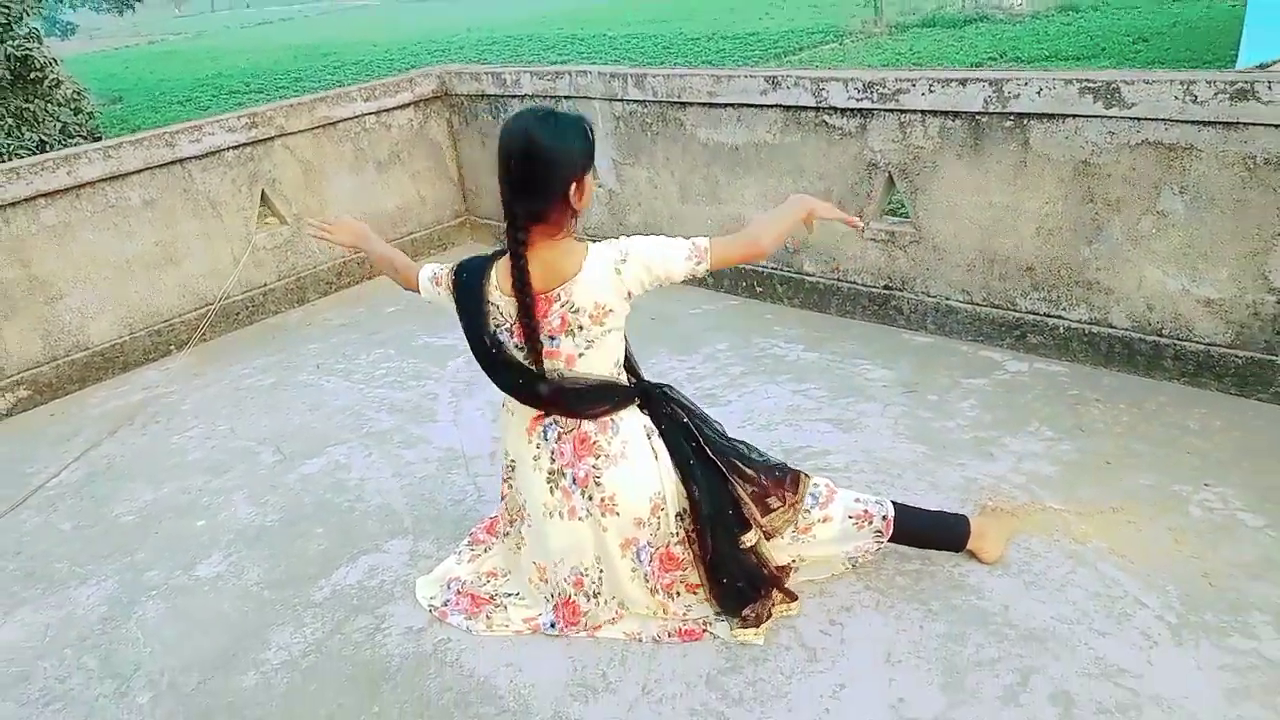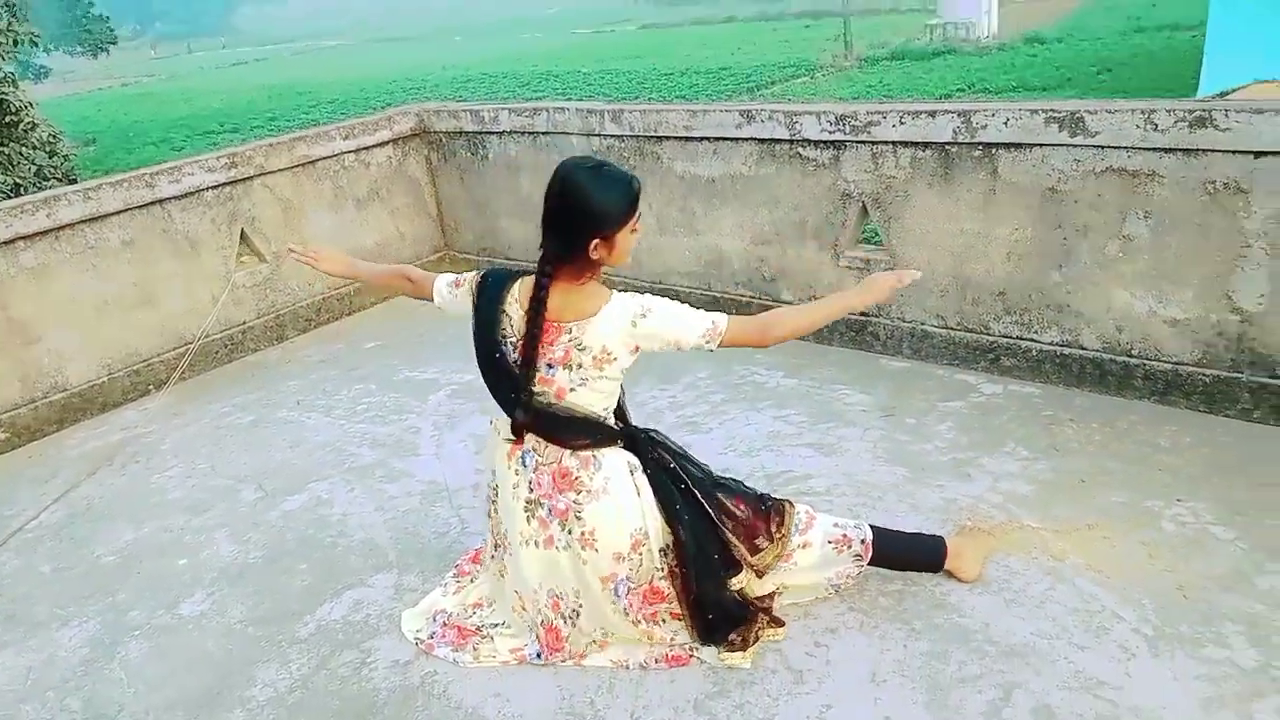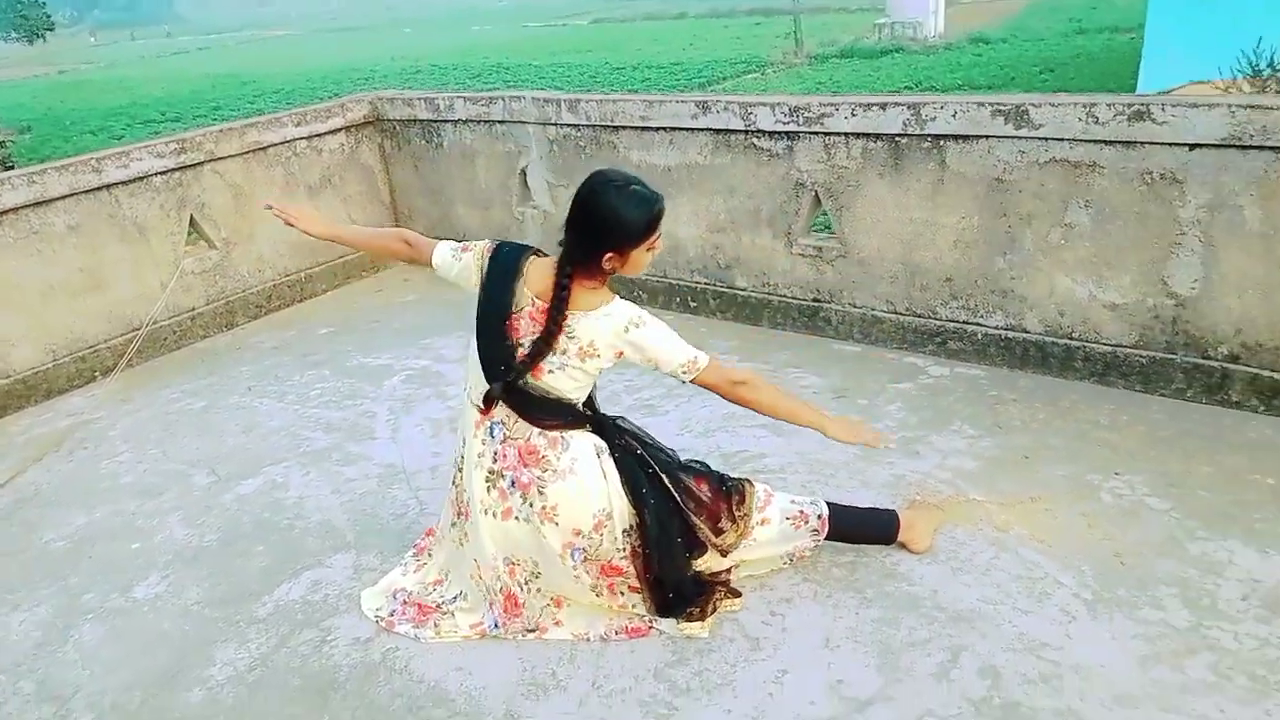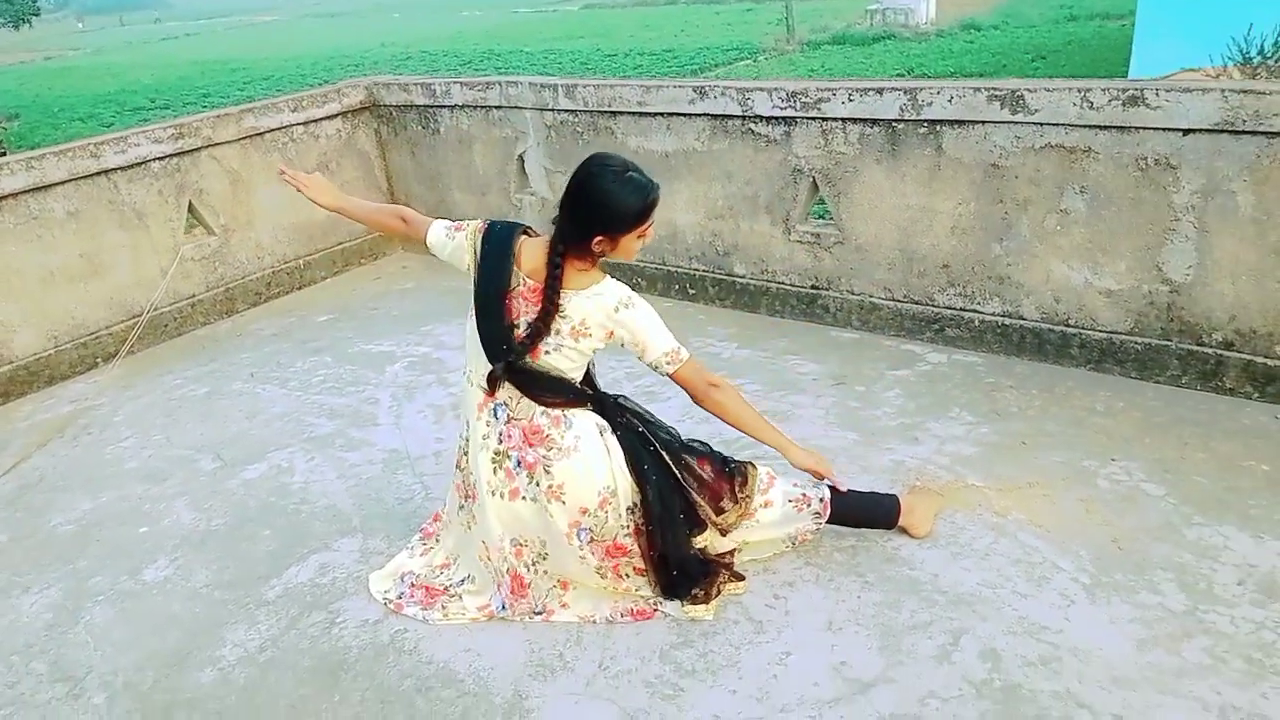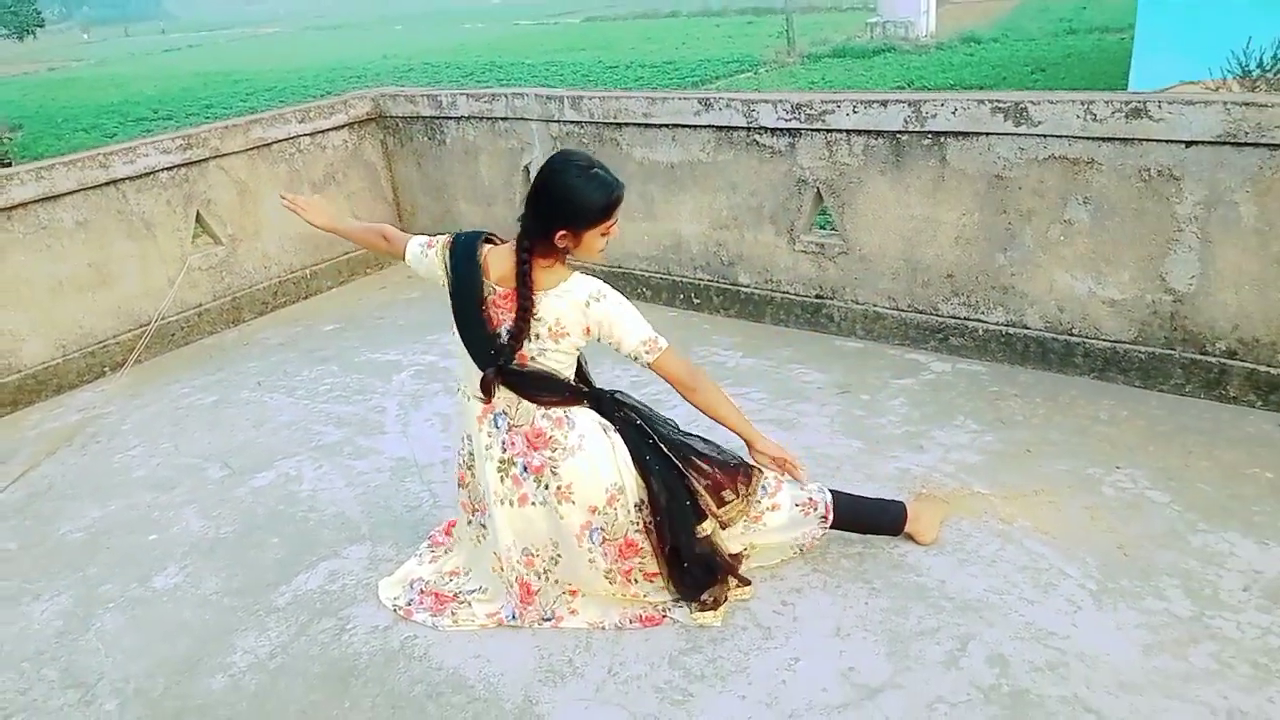
dt=0.2s
person 1, frame 1
left shoulder: (480, 282)
right shoulder: (617, 264)
left elbow: (410, 273)
right elbow: (743, 248)
left wrist: (360, 238)
right wrist: (800, 205)
left hip: (546, 480)
right hip: (624, 467)
right knee: (783, 499)
right ankle: (964, 533)
person 1, frame 2
left shoulder: (498, 296)
right shoulder: (632, 318)
left elbow: (419, 280)
right elbow: (758, 332)
left wrist: (342, 264)
right wrist: (858, 294)
left hip: (529, 510)
right hip: (604, 504)
right knee: (765, 526)
right ankle: (940, 553)
person 1, frame 3
left shoulder: (499, 266)
right shoulder: (622, 325)
left elbow: (411, 245)
right elbow: (732, 384)
left wrist: (323, 227)
right wrist: (831, 422)
left hip: (492, 483)
right hip: (567, 485)
right knee: (725, 505)
right ankle: (894, 526)
person 1, frame 4
left shoulder: (492, 245)
right shoulder: (614, 306)
left elbow: (407, 221)
right elbow: (704, 384)
left wrist: (333, 196)
right wrist: (790, 448)
left hip: (494, 462)
right hip: (569, 464)
right knee: (723, 487)
right ankle: (894, 509)
person 1, frame 5
left shoulder: (465, 258)
right shoulder: (589, 301)
left elbow: (391, 239)
right elbow: (687, 377)
left wrist: (329, 218)
right wrist: (755, 440)
left hip: (499, 470)
right hip: (574, 462)
right knee: (741, 486)
right ankle: (900, 517)
